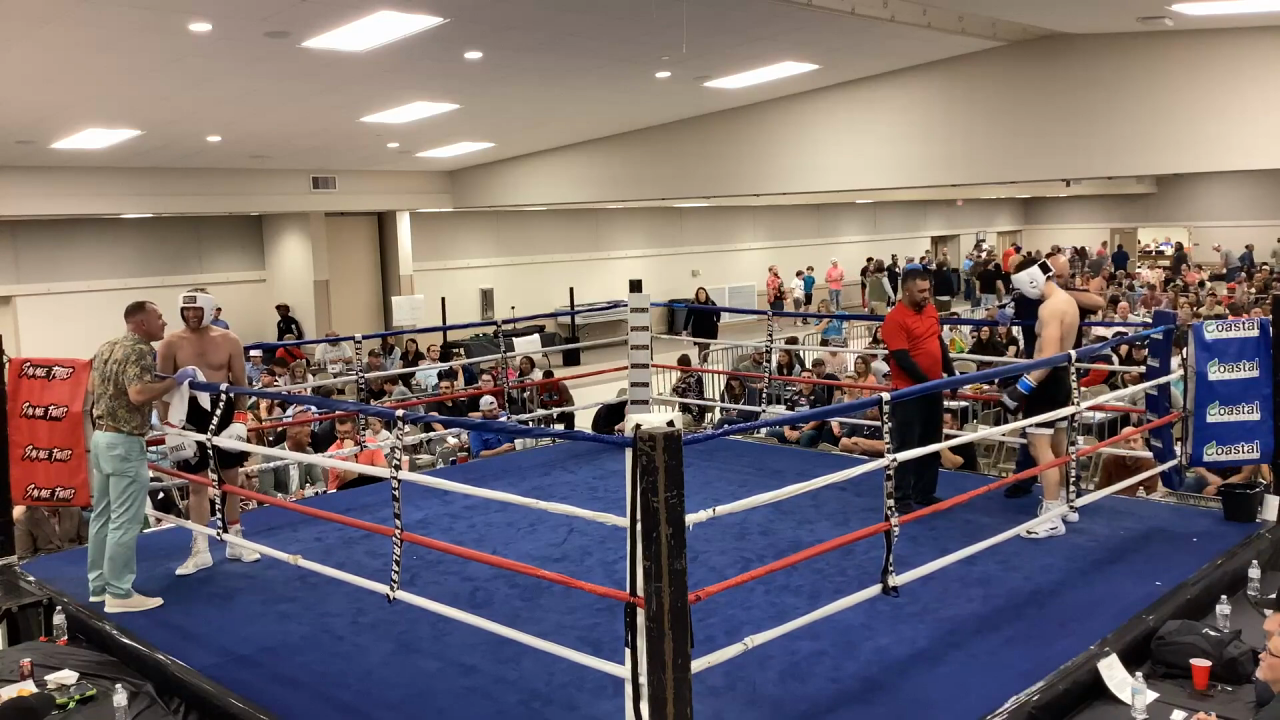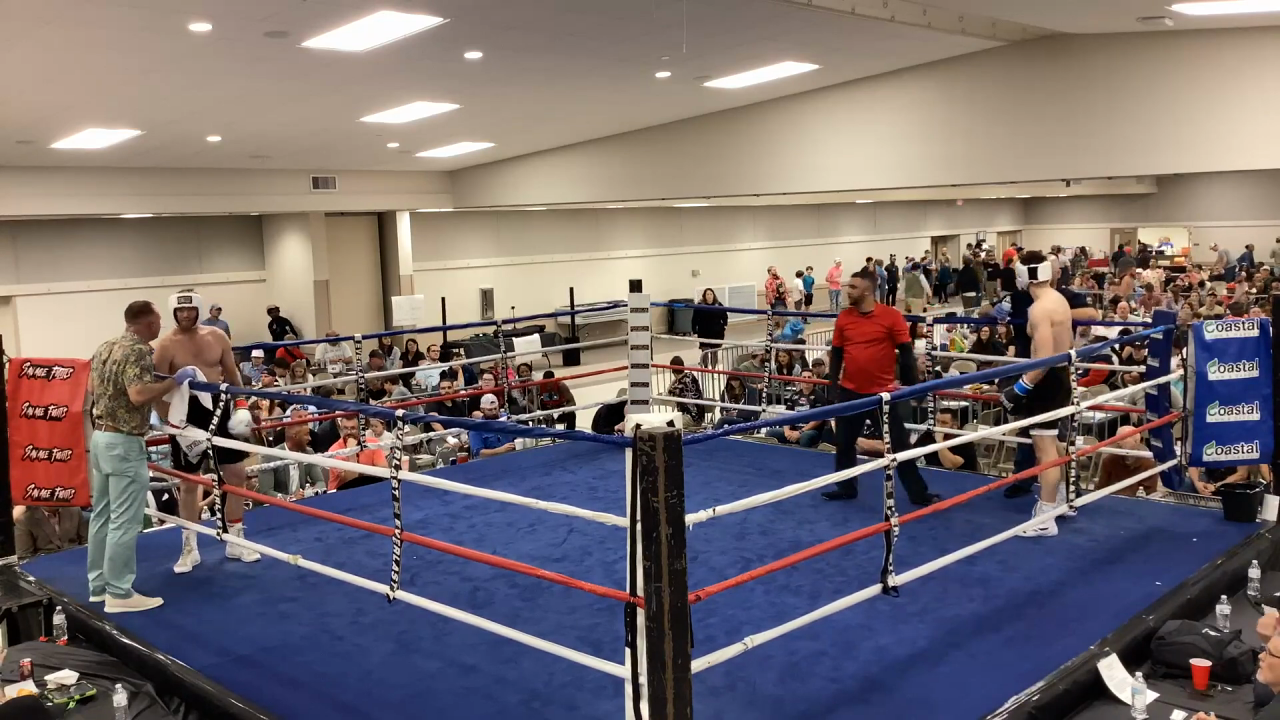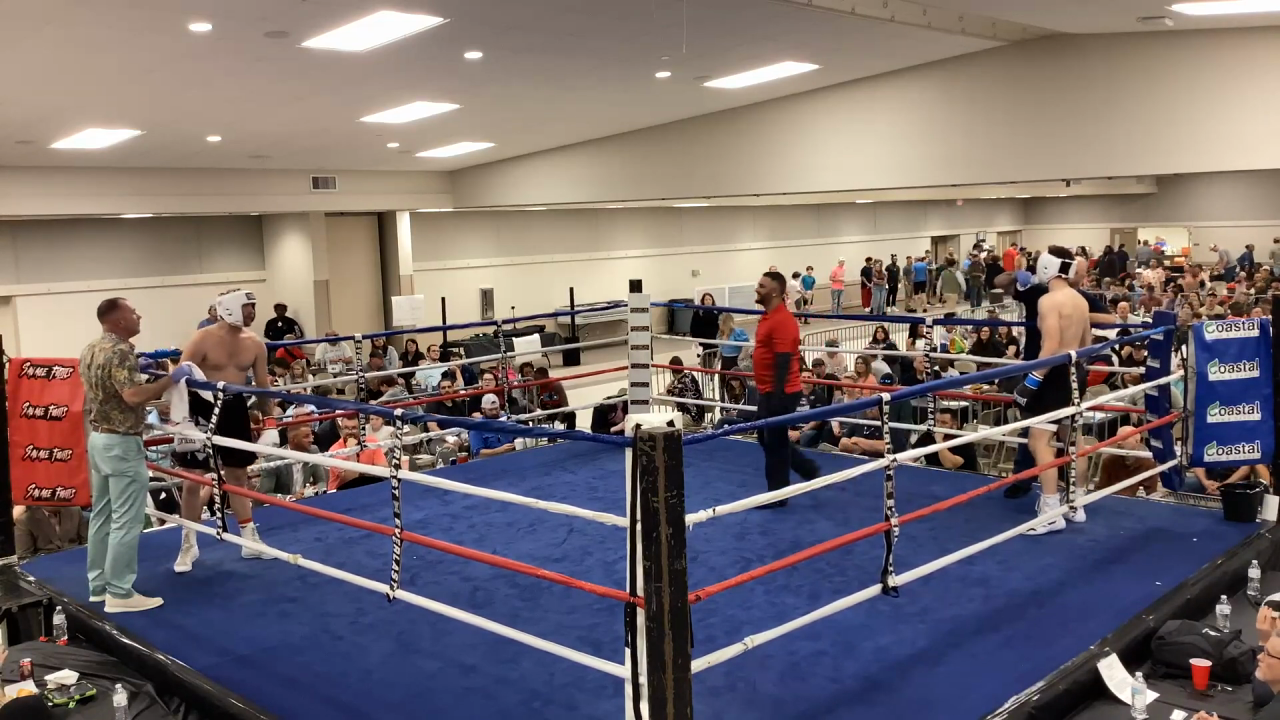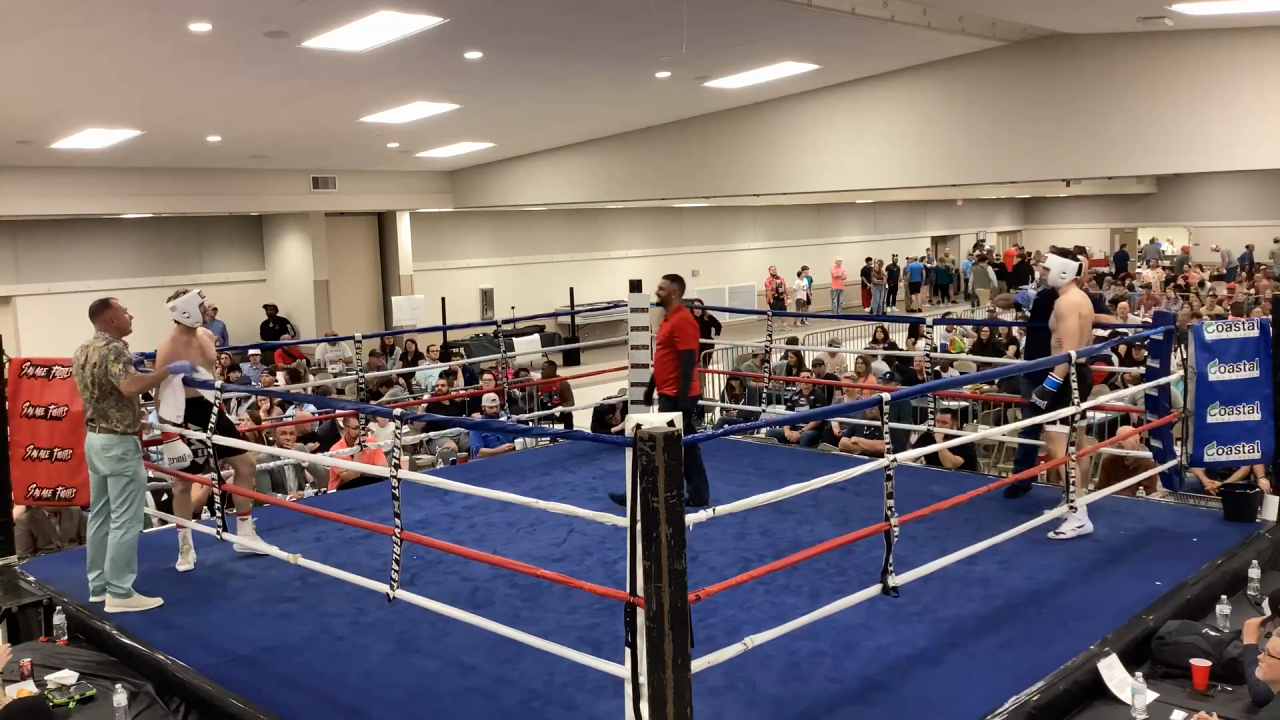
dt=1s
person 1, frame 1
left shoulder: (106, 347)
right shoulder: (138, 351)
left elbow: (92, 387)
right elbow: (139, 394)
right wrist: (176, 379)
left hip: (100, 437)
right hip: (124, 444)
left knee: (102, 516)
right knee: (125, 521)
left ankle: (99, 585)
right ankle: (119, 593)
person 1, frame 2
left shoulder: (105, 347)
right shoulder: (137, 351)
left elbow: (93, 387)
right elbow: (139, 395)
right wrist: (176, 380)
left hip: (100, 437)
right hip: (124, 443)
left knee: (102, 515)
right knee: (125, 521)
left ankle: (99, 584)
right ankle: (119, 593)
person 1, frame 3
left shoulder: (90, 350)
right shoulder: (120, 352)
right elbow: (134, 396)
right wrist: (172, 378)
left hip: (98, 439)
right hip: (121, 444)
left knee: (102, 515)
right knee: (126, 520)
left ankle: (99, 584)
right ankle: (120, 593)
person 1, frame 4
left shoulder: (82, 352)
right shoulder: (113, 350)
right elbow: (131, 386)
right wrist: (169, 369)
left hip: (95, 439)
right hip: (118, 443)
left knee: (101, 516)
right knee: (125, 519)
left ankle: (99, 584)
right ankle: (119, 592)
person 2, frame 1
left shoulder: (1050, 308)
right shoulder: (1067, 300)
left elbow: (1048, 356)
left wrist: (1021, 387)
left hip: (1047, 380)
right hip: (1063, 377)
left knee: (1041, 448)
right knee: (1059, 446)
left ankle: (1051, 519)
right ankle: (1065, 504)
person 2, frame 2
left shoulder: (1039, 308)
right shoulder: (1060, 300)
left elbow: (1043, 358)
left wrist: (1019, 389)
left hip: (1047, 380)
right hip: (1061, 376)
left knee: (1044, 450)
right knee: (1050, 444)
left ankle: (1045, 521)
person 2, frame 3
left shoulder: (1049, 300)
right shoulder: (1080, 300)
left elbow: (1050, 347)
left wrist: (1031, 382)
left hip: (1056, 374)
right hip: (1075, 372)
left knee: (1038, 441)
left ankle: (1051, 513)
right ankle: (1075, 506)
person 2, frame 4
left shoulder: (1066, 301)
right shoulder: (1080, 299)
left elbow: (1069, 350)
left wrist: (1050, 384)
left hip: (1068, 377)
right hip: (1079, 373)
left knee: (1056, 444)
right knee: (1076, 443)
left ankle: (1079, 518)
person 3, frame 1
left shoulder: (228, 340)
right shoulder: (171, 344)
left elbow: (239, 382)
left wrist: (240, 418)
right wrist: (170, 425)
left hip: (223, 410)
right hip: (189, 414)
left knee: (231, 481)
right knee: (197, 486)
left ankle: (235, 542)
right ankle: (200, 551)
person 3, frame 2
left shoulder: (217, 337)
right shoulder: (166, 346)
left elbow: (231, 374)
left wrist: (241, 405)
right wrist: (175, 426)
left hip: (219, 408)
right hip: (186, 413)
left knee: (237, 475)
right knee: (190, 483)
left ankle: (236, 541)
right ankle: (190, 549)
person 3, frame 3
left shoulder: (255, 344)
right shoulder: (203, 340)
left elbow: (263, 384)
left hip: (235, 407)
right hip: (202, 408)
left knee: (238, 477)
right knee: (193, 481)
left ankle: (250, 541)
right ankle: (188, 544)
person 3, frame 4
left shoulder: (207, 336)
right shoulder: (170, 349)
right elbow: (164, 396)
right wrist: (171, 437)
left hip: (212, 408)
right hip: (185, 415)
left knee: (246, 464)
right knee: (184, 481)
left ankle: (246, 535)
right ankle: (185, 548)
person 4, frame 1
left shoulder: (931, 311)
right shoulder: (895, 319)
right elbow: (902, 359)
left wrist: (950, 374)
right wrist: (928, 383)
left hip: (933, 389)
right hip: (908, 391)
left knee: (931, 444)
right knee: (906, 446)
left ankle: (923, 492)
right ankle: (902, 498)
person 4, frame 2
left shoulder: (891, 317)
right shoulder: (843, 318)
left elbow: (906, 352)
right elbow: (836, 354)
left wrist: (913, 384)
right wrist: (835, 386)
left hip: (881, 392)
right hip: (849, 392)
left knee: (900, 443)
right knee: (844, 442)
left ankle: (919, 493)
right ankle: (847, 487)
person 4, frame 3
left shoulder: (782, 320)
right shoulder: (767, 317)
left elbow: (783, 362)
left wrist: (777, 398)
right wrist: (764, 394)
left hip: (781, 393)
right hip: (768, 392)
left knee: (773, 442)
right knee: (768, 440)
right ankle: (808, 469)
person 4, frame 4
left shoulder: (683, 320)
right shoulder: (669, 318)
left elbow: (688, 362)
left wrist: (682, 398)
right wrist: (651, 387)
left hip: (678, 395)
right hip: (670, 394)
right knee: (685, 445)
right ankle: (698, 495)
